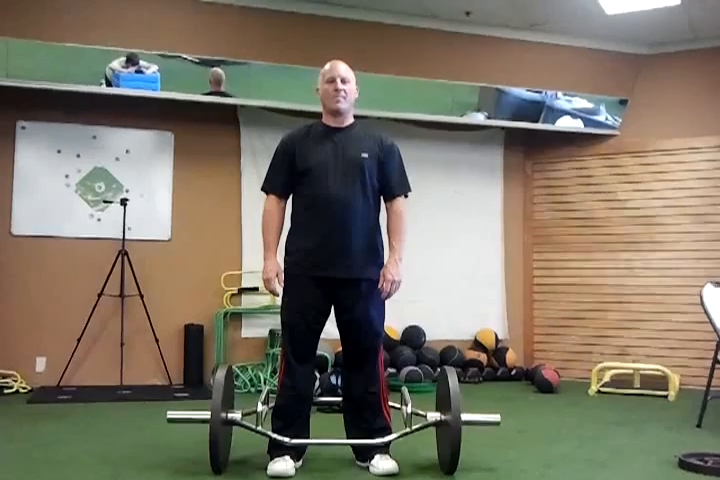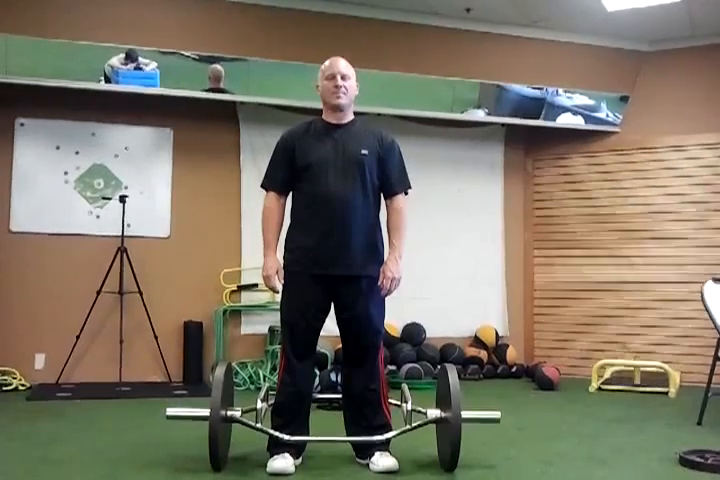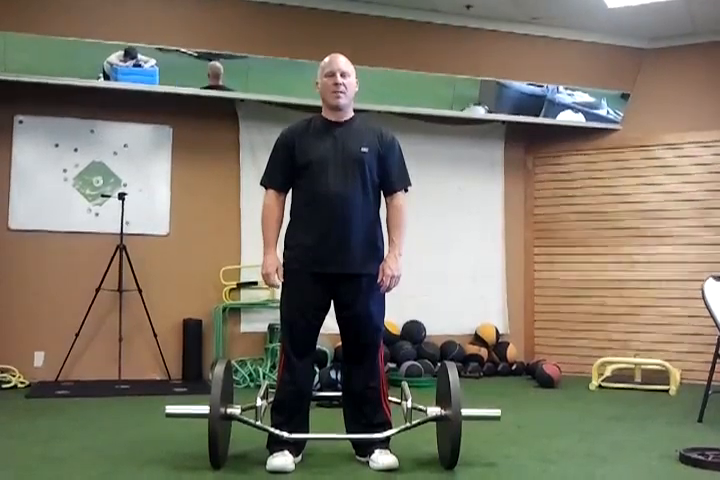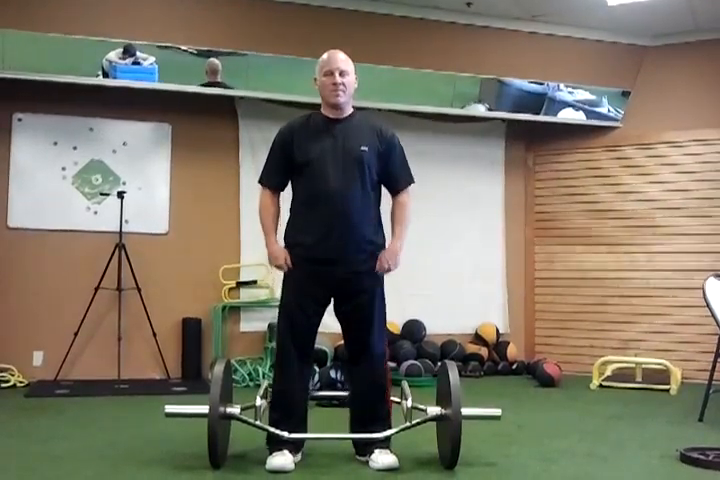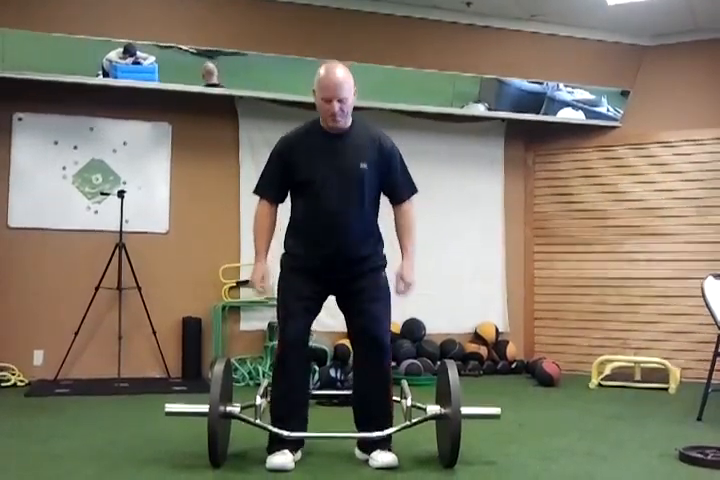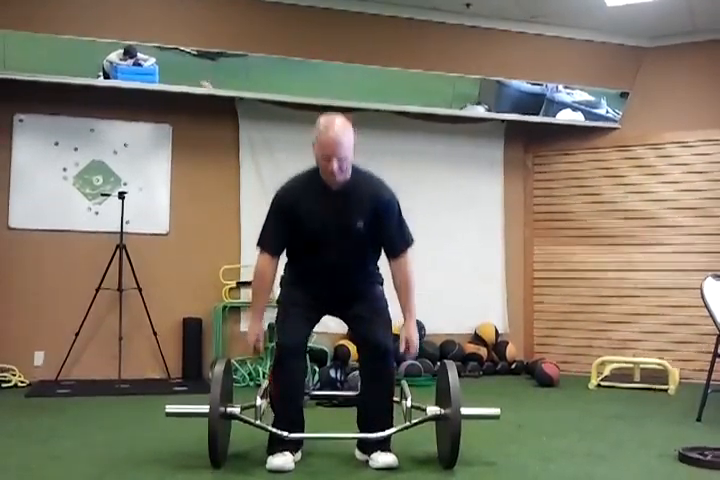
dt=0.3s
person 1, frame 1
left shoulder: (379, 145)
right shoulder: (295, 143)
left elbow: (396, 203)
right elbow: (275, 200)
left wrist: (395, 259)
right wrist: (270, 256)
left hip: (363, 271)
right hip: (305, 271)
left knee: (365, 358)
right knee: (296, 357)
person 1, frame 2
left shoulder: (380, 142)
right shoulder: (295, 140)
left elbow: (396, 201)
right elbow: (275, 197)
left wrist: (395, 256)
right wrist: (270, 254)
left hip: (363, 269)
right hip: (304, 268)
left knee: (365, 355)
right knee: (295, 355)
left ankle: (372, 444)
right ankle: (286, 445)
person 1, frame 3
left shoulder: (380, 139)
right shoulder: (295, 137)
left elbow: (396, 198)
right elbow: (274, 195)
left wrist: (395, 254)
right wrist: (270, 252)
left hip: (363, 267)
right hip: (304, 265)
left knee: (365, 354)
right knee: (296, 353)
left ankle: (372, 441)
right ankle: (285, 443)
person 1, frame 4
left shoulder: (379, 135)
right shoulder: (293, 133)
left elbow: (401, 193)
right elbow: (269, 190)
left wrist: (396, 242)
right wrist: (272, 241)
left hip: (363, 264)
right hip: (305, 263)
left knee: (368, 353)
right knee: (293, 351)
left ankle: (373, 442)
right ankle: (285, 442)
person 1, frame 5
left shoulder: (379, 145)
right shoulder: (292, 145)
left elbow: (403, 203)
right elbow: (267, 203)
left wrist: (408, 259)
right wrist: (260, 261)
left hip: (364, 267)
right hip: (303, 267)
left knee: (375, 343)
right knee: (291, 342)
left ankle: (374, 441)
right ankle: (285, 442)
person 1, frame 6
left shoulder: (377, 193)
right shoulder: (292, 194)
left elbow: (399, 257)
right elbow: (268, 256)
left wrist: (410, 319)
right wrist: (256, 319)
left hip: (361, 287)
right hip: (303, 287)
left knee: (380, 347)
right knee: (288, 347)
left ankle: (375, 443)
right ankle: (285, 443)
